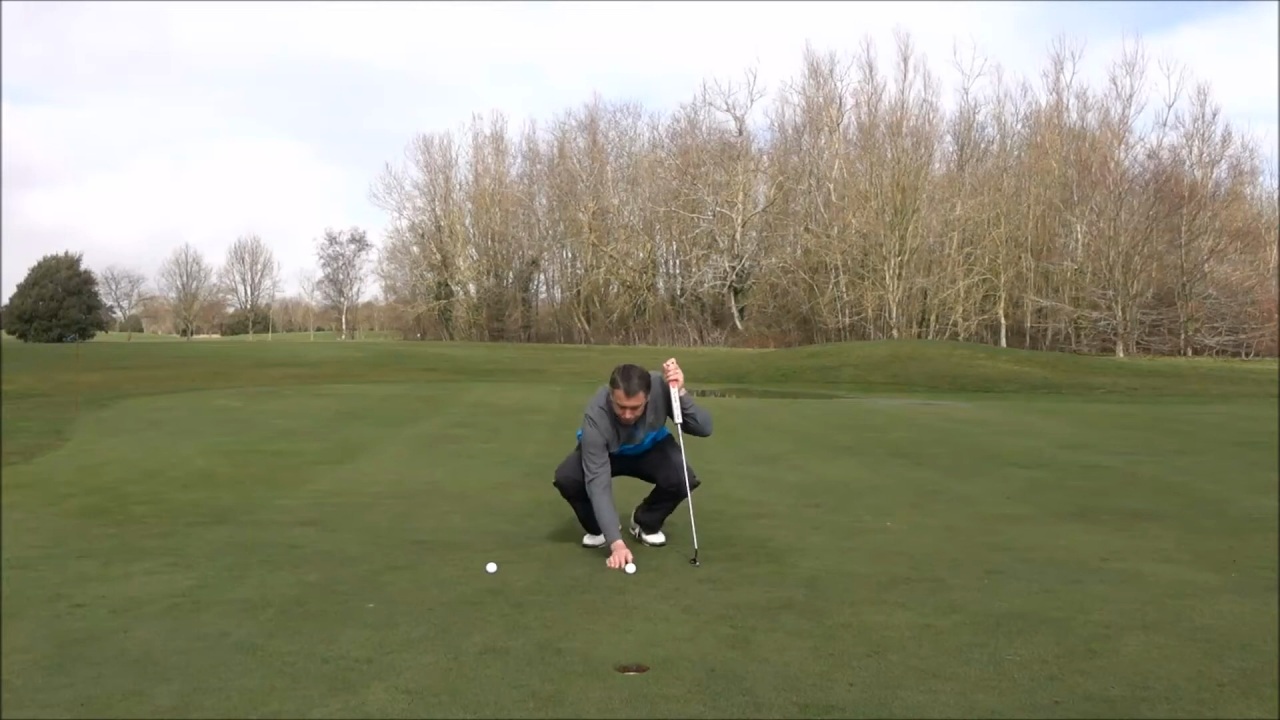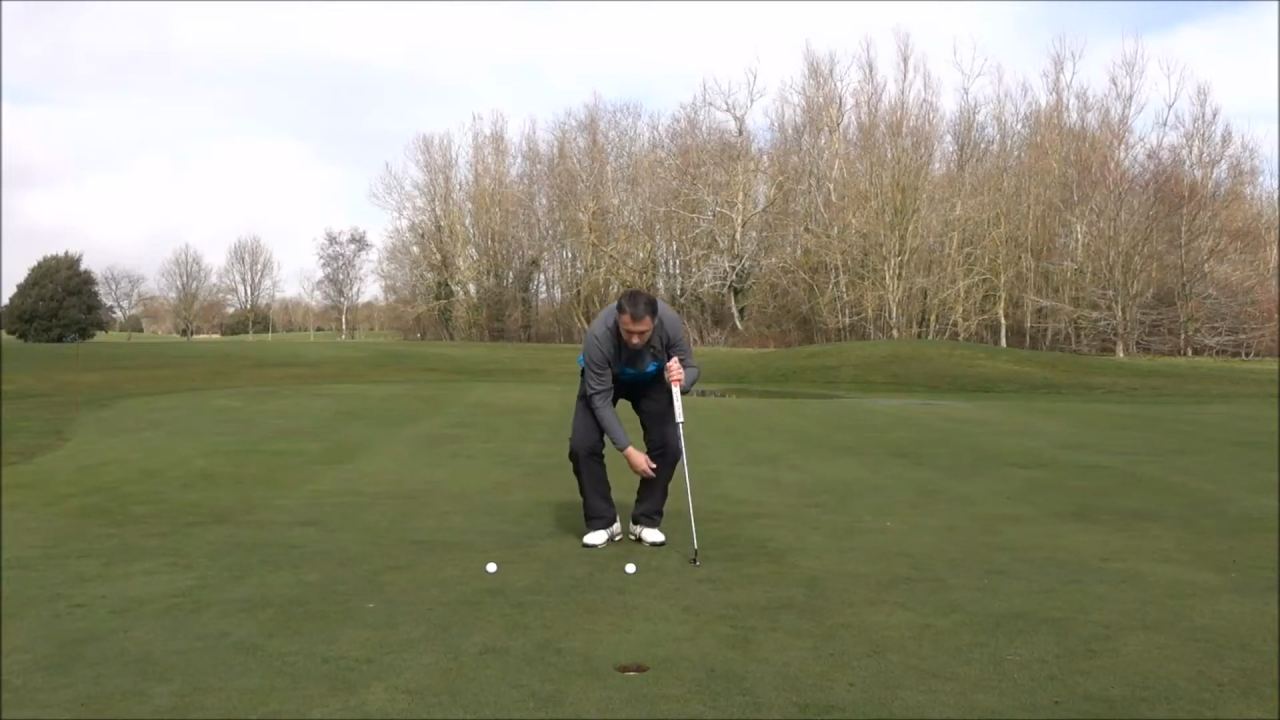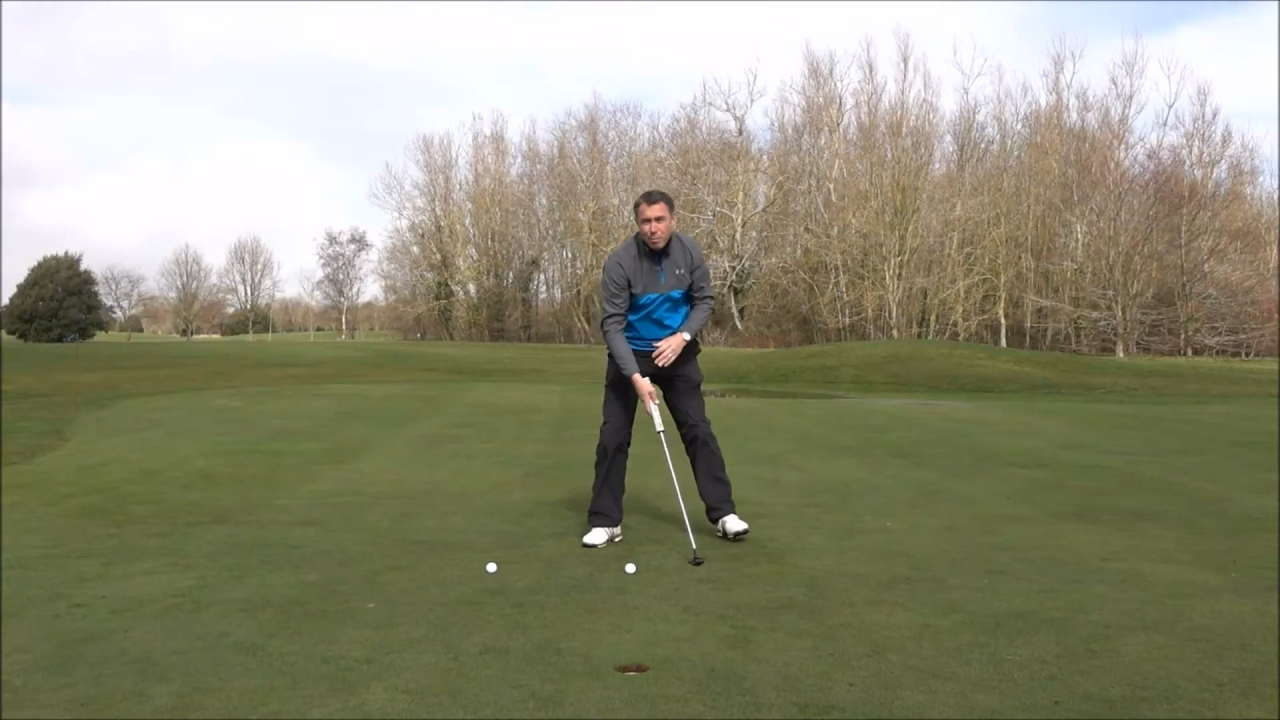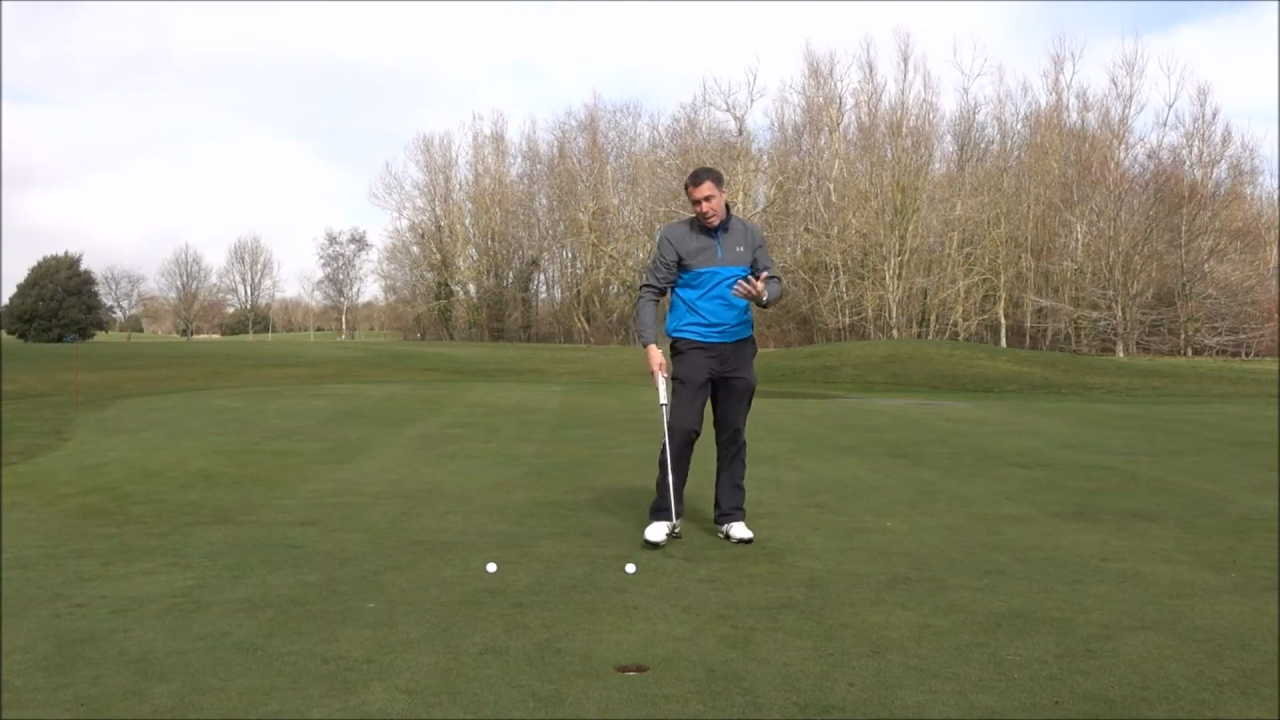
dt=0.4s
person 1, frame 1
left shoulder: (661, 387)
right shoulder: (597, 414)
left elbow: (704, 429)
right elbow: (598, 482)
left wrist: (681, 392)
right wrist: (616, 543)
left hip: (652, 449)
right hip: (608, 458)
left knee: (683, 480)
right knee: (566, 478)
left ankle: (647, 522)
right ankle: (598, 526)
person 1, frame 2
left shoulder: (669, 321)
right shoulder: (599, 334)
left elbow: (691, 369)
right elbow: (601, 398)
left wrist: (682, 378)
right wrist: (627, 450)
left hip: (651, 380)
right hip: (603, 381)
left knee: (667, 445)
right knee: (583, 445)
left ankle: (645, 520)
right ankle: (603, 522)
person 1, frame 3
left shoulder: (689, 251)
right shoulder: (620, 261)
left elbow: (704, 301)
right elbow: (612, 325)
left wrist: (682, 337)
right wrist: (635, 377)
left hip: (676, 349)
right hip: (630, 354)
left knee: (698, 430)
right knee: (613, 436)
left ankle: (723, 512)
right ankle: (605, 521)
person 1, frame 4
left shoulder: (750, 234)
right shoulder: (674, 236)
left elbow: (772, 283)
right elbow: (649, 293)
left wrist: (762, 294)
right wrist: (650, 344)
left hip: (738, 347)
right hip: (691, 348)
left knee: (732, 435)
right knee: (683, 427)
left ankle: (730, 516)
right ankle: (664, 514)
